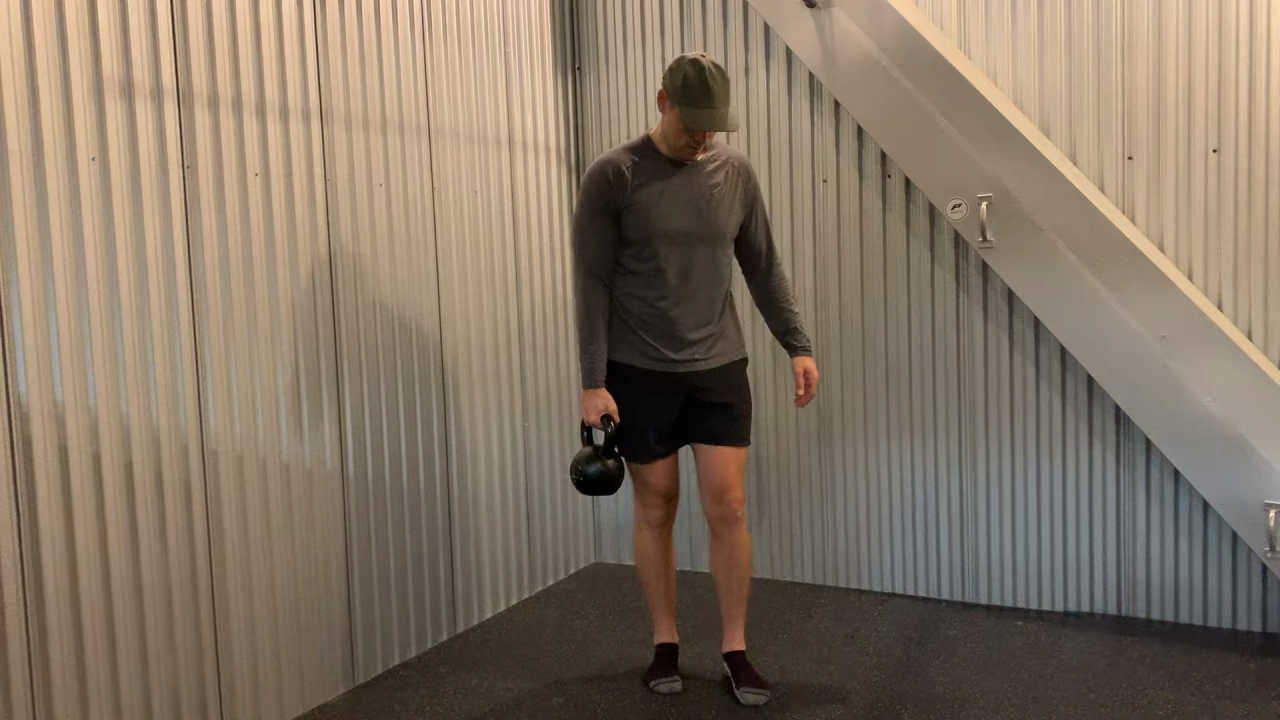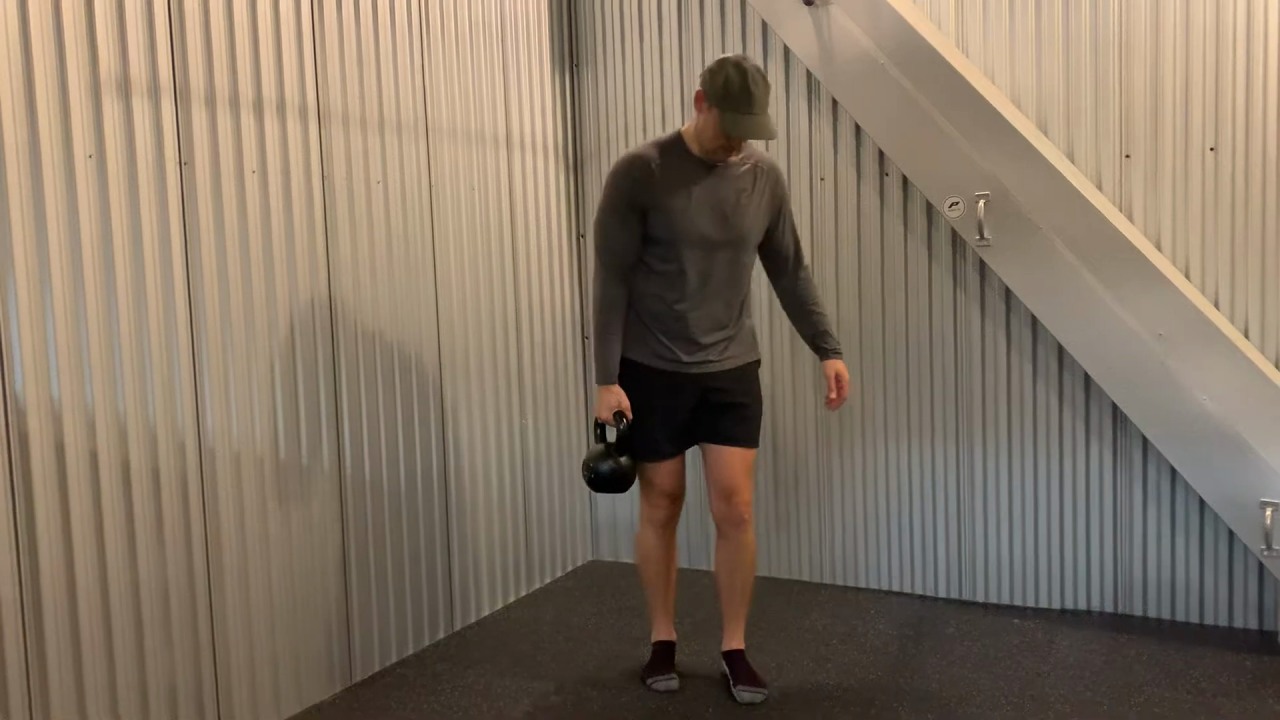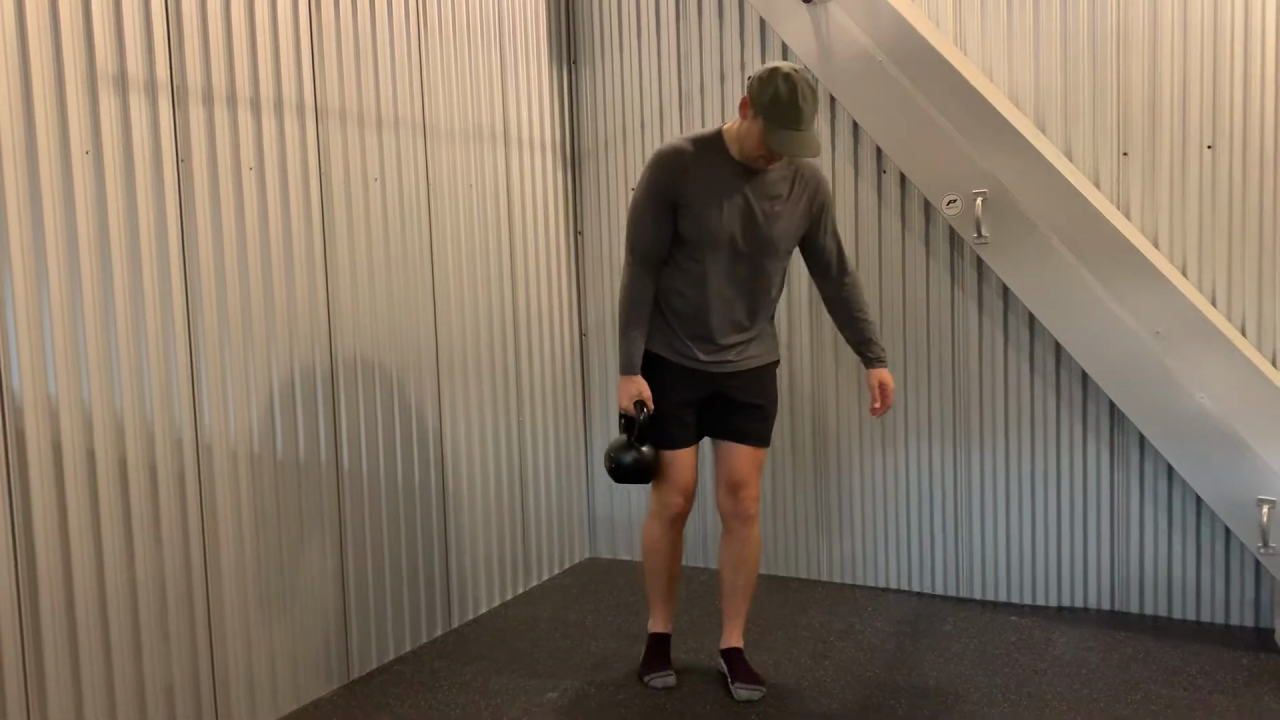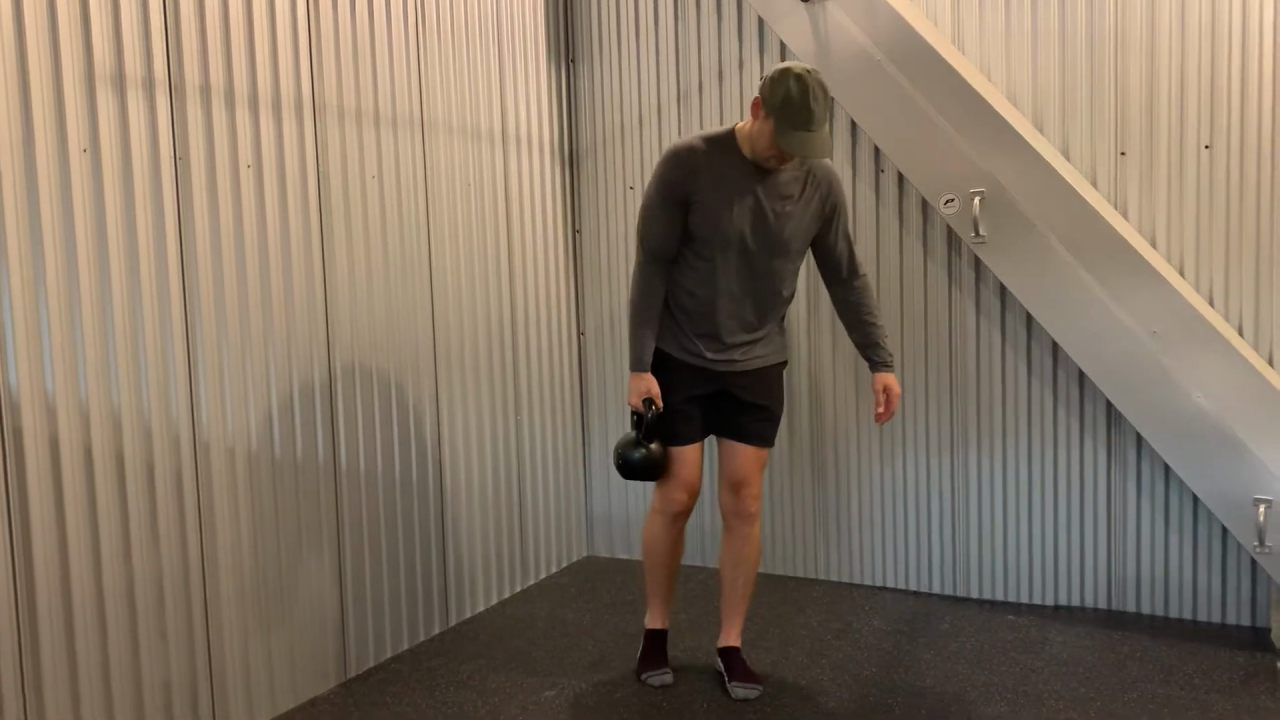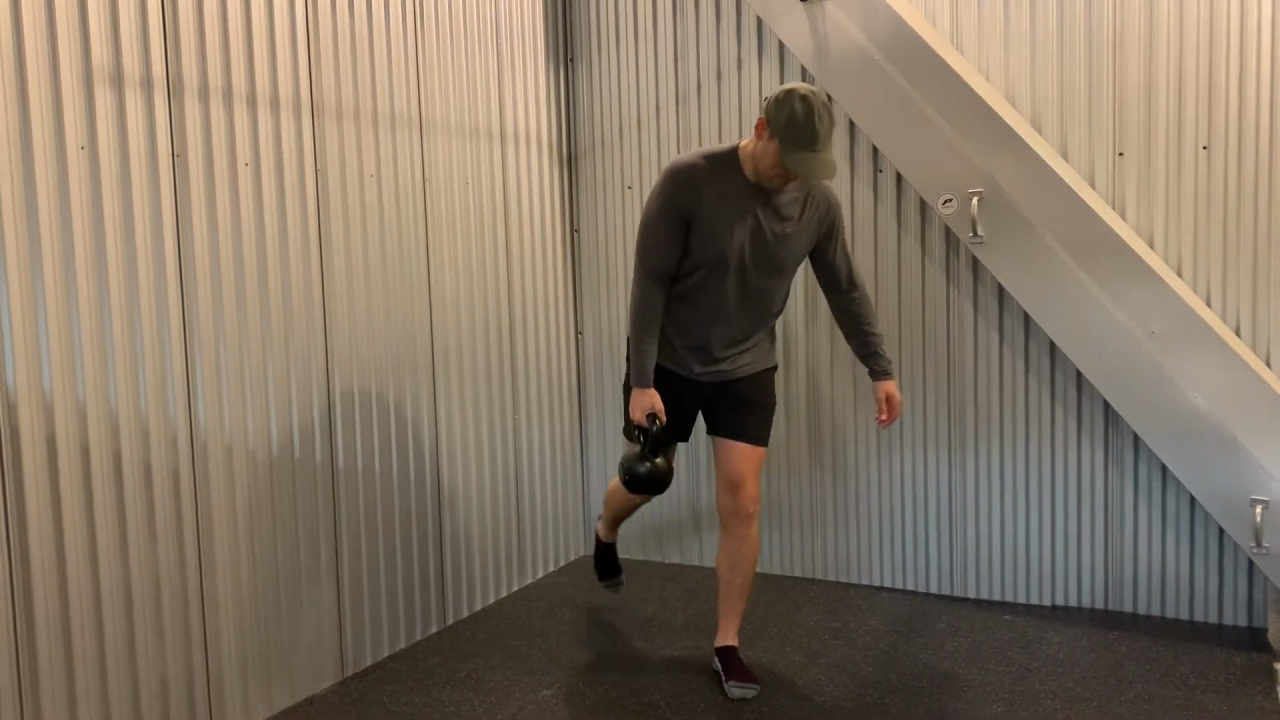
dt=0.4s
person 1, frame 1
left shoulder: (737, 173)
right shoulder: (613, 176)
left elbow: (763, 267)
right elbow: (592, 283)
left wrist: (798, 346)
right wrist: (593, 382)
left hip: (720, 367)
right hip: (640, 373)
left knee: (728, 507)
right knee: (655, 508)
left ankle: (735, 648)
right ankle: (666, 643)
person 1, frame 2
left shoulder: (764, 177)
right shoulder: (640, 172)
left elbow: (790, 271)
right elbow: (613, 279)
left wrist: (828, 350)
right wrist: (606, 378)
left hip: (732, 369)
right hip: (651, 371)
left knee: (735, 509)
right knee: (661, 508)
left ankle: (735, 648)
right ankle: (663, 641)
person 1, frame 3
left shoulder: (806, 183)
right shoulder: (676, 165)
left elbow: (835, 276)
right elbow: (641, 270)
left wrist: (874, 357)
right wrist: (630, 368)
left hip: (750, 366)
right hip: (671, 363)
left knee: (741, 504)
right knee: (672, 501)
left ankle: (733, 645)
right ankle: (659, 634)
person 1, frame 4
left shoulder: (820, 184)
right shoulder: (688, 163)
left elbow: (846, 278)
right elbow: (652, 267)
left wrist: (881, 362)
right wrist: (640, 365)
left hip: (757, 364)
right hip: (678, 359)
left knee: (742, 504)
right knee: (676, 497)
left ankle: (730, 645)
right ankle: (654, 630)
person 1, frame 5
left shoulder: (818, 202)
right shoulder: (688, 180)
left elbow: (845, 290)
right elbow: (650, 283)
left wrist: (880, 369)
right wrist: (641, 381)
left hip: (746, 367)
right hip: (669, 363)
left knee: (741, 502)
right knee: (645, 482)
left ankle: (727, 644)
right ankle: (606, 531)
